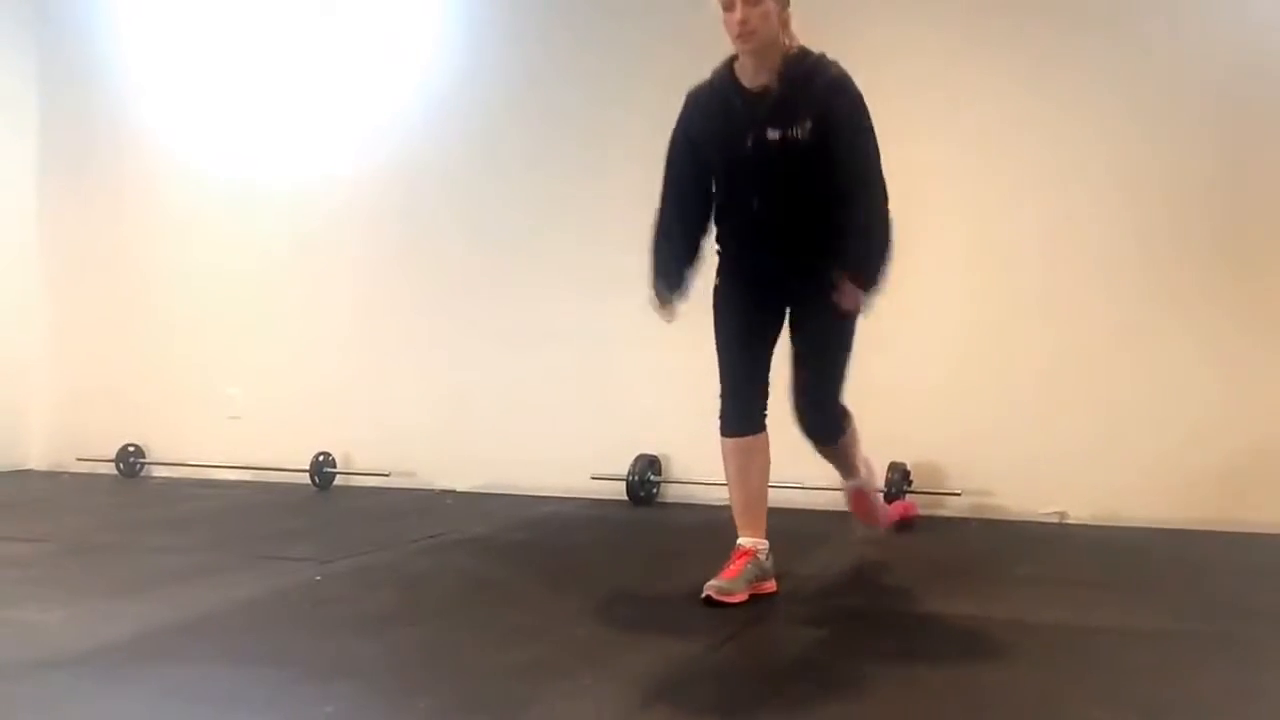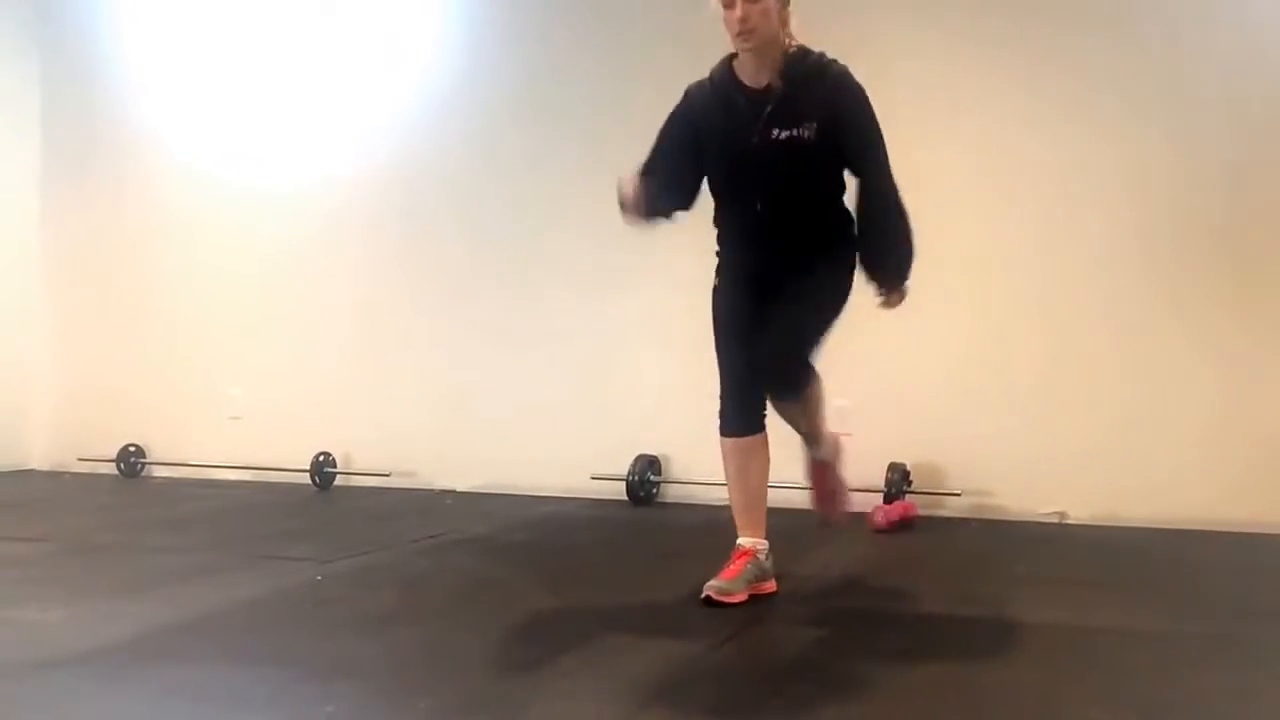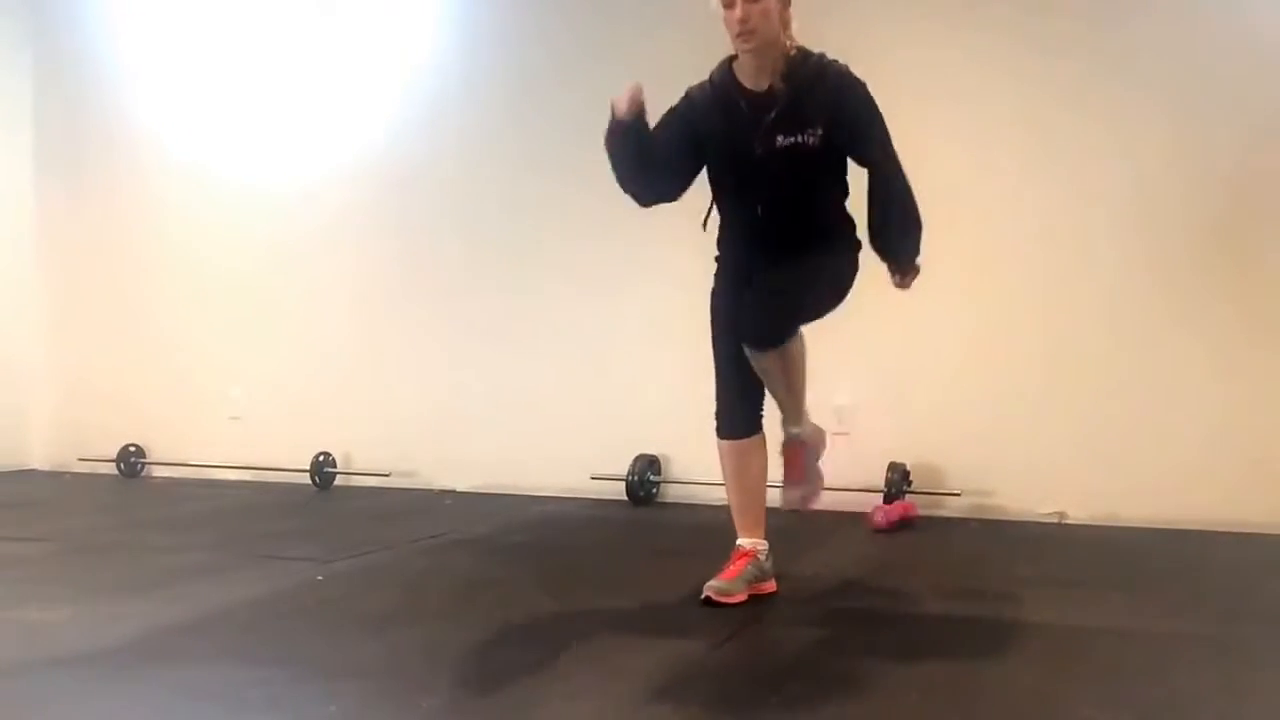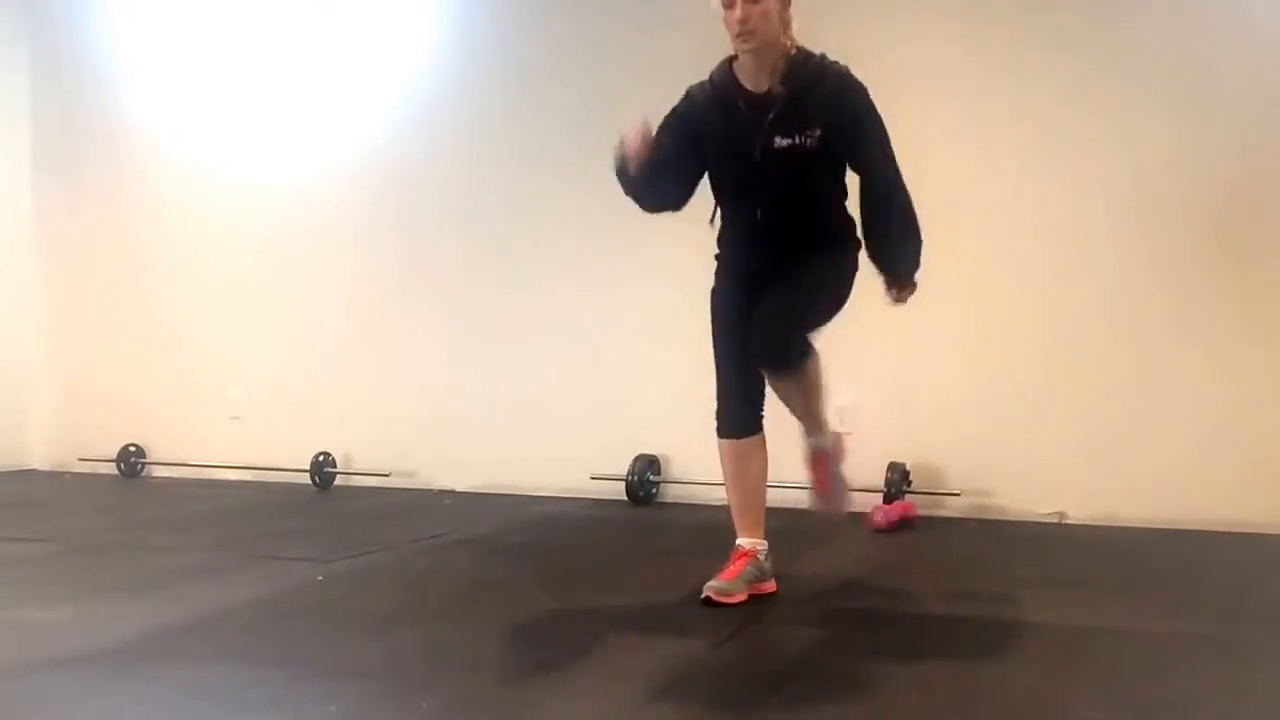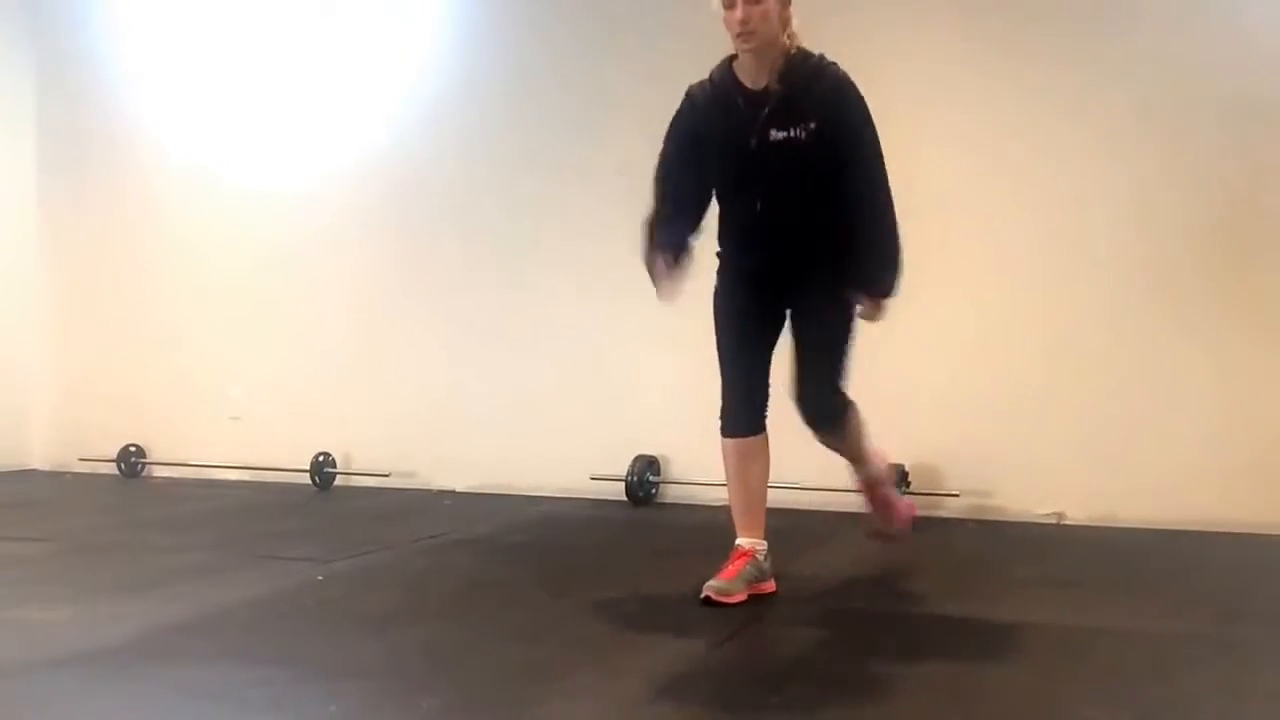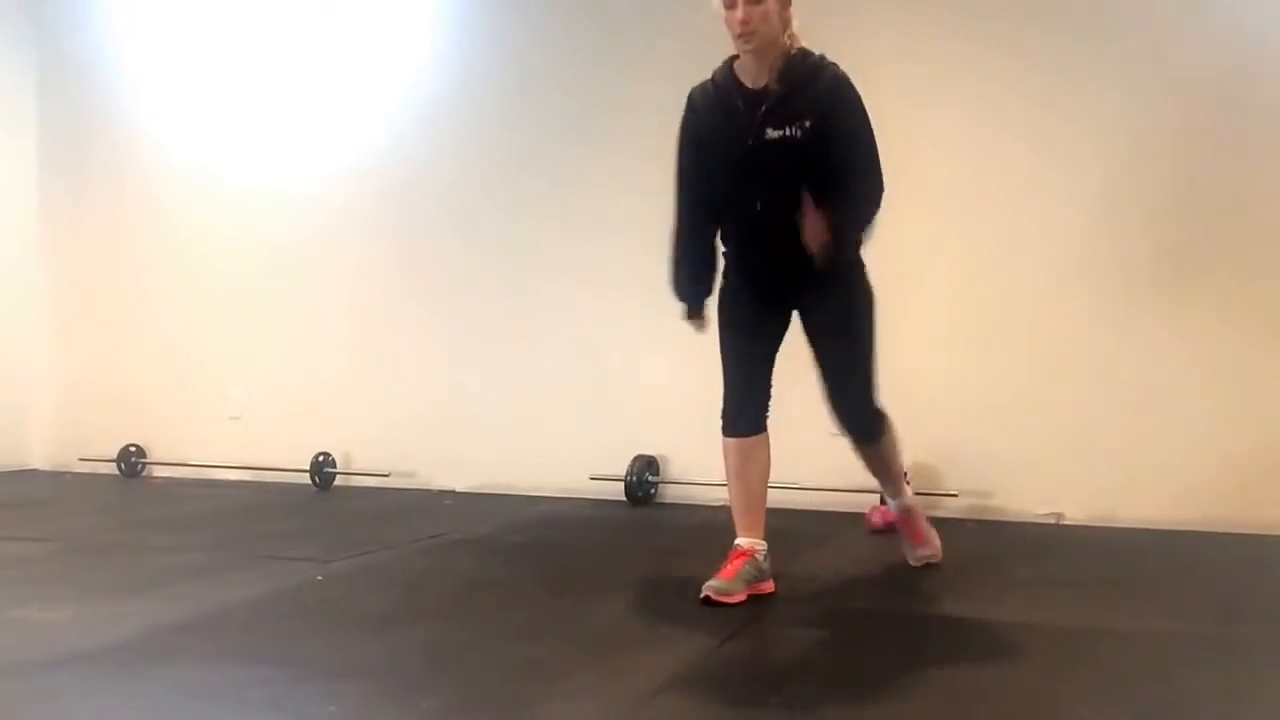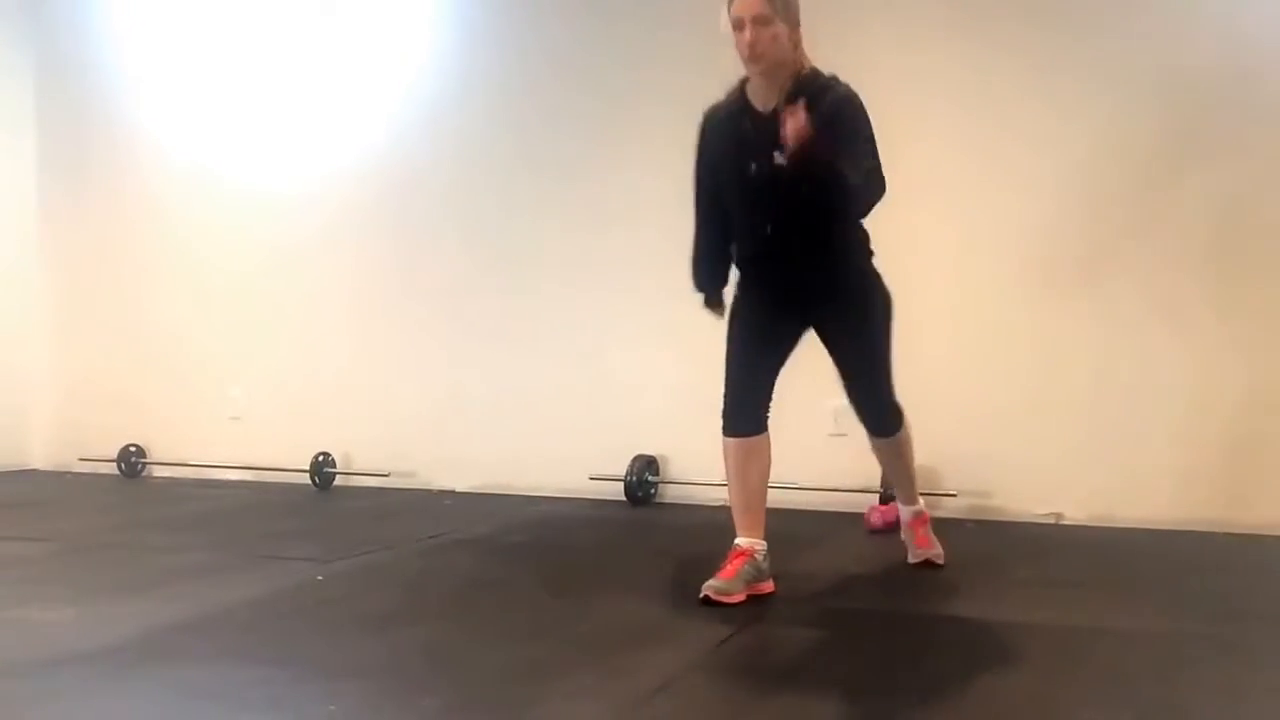
dt=0.1s
person 1, frame 1
left shoulder: (827, 86)
right shoulder: (705, 105)
left elbow: (865, 186)
right elbow: (685, 199)
left wrist: (861, 271)
right wrist: (670, 275)
left hip: (823, 272)
right hip: (744, 275)
left knee: (817, 408)
right knee: (740, 404)
left ankle: (857, 481)
right ankle: (752, 554)
person 1, frame 2
left shoulder: (828, 86)
right shoulder: (704, 102)
left elbow: (873, 180)
right elbow: (671, 185)
left wrist: (889, 267)
right wrist: (638, 196)
left hip: (821, 259)
right hip: (744, 266)
left knee: (782, 359)
right knee: (740, 402)
left ankle: (821, 450)
right ankle: (753, 554)
person 1, frame 3
left shoulder: (831, 87)
right shoulder: (704, 105)
left elbow: (883, 169)
right elbow: (654, 183)
left wrist: (901, 250)
right wrist: (626, 130)
left hip: (821, 255)
right hip: (742, 267)
left knee: (764, 320)
right knee: (735, 405)
left ankle: (801, 435)
right ankle: (752, 555)
person 1, frame 4
left shoulder: (831, 89)
right shoulder: (704, 104)
left elbow: (881, 180)
right elbow: (665, 188)
left wrist: (899, 260)
right wrist: (635, 164)
left hip: (821, 260)
right hip: (742, 269)
left knee: (778, 334)
right knee: (737, 403)
left ankle: (821, 442)
right ankle: (752, 555)
person 1, frame 5
left shoulder: (827, 88)
right shoulder: (705, 103)
left elbow: (869, 188)
right elbow: (680, 192)
left wrist: (877, 278)
right wrist: (664, 250)
left hip: (825, 268)
right hip: (745, 272)
left knee: (819, 400)
right knee: (741, 405)
left ankle: (871, 472)
right ankle: (751, 555)
person 1, frame 6
left shoulder: (823, 86)
right shoulder: (706, 103)
left elbow: (866, 182)
right elbow: (694, 204)
left wrist: (837, 229)
right wrist: (692, 288)
left hip: (827, 274)
right hip: (748, 277)
left knee: (853, 407)
right knee: (741, 404)
left ankle: (905, 506)
right ankle: (750, 556)
person 1, frame 7
left shoulder: (834, 105)
right shoulder: (721, 122)
left elbow: (866, 189)
right elbow: (712, 209)
left wrist: (810, 147)
right wrist: (709, 281)
left hip: (843, 285)
right hip: (764, 289)
left knee: (875, 404)
right knee: (742, 404)
left ankle: (913, 515)
right ankle: (749, 555)
